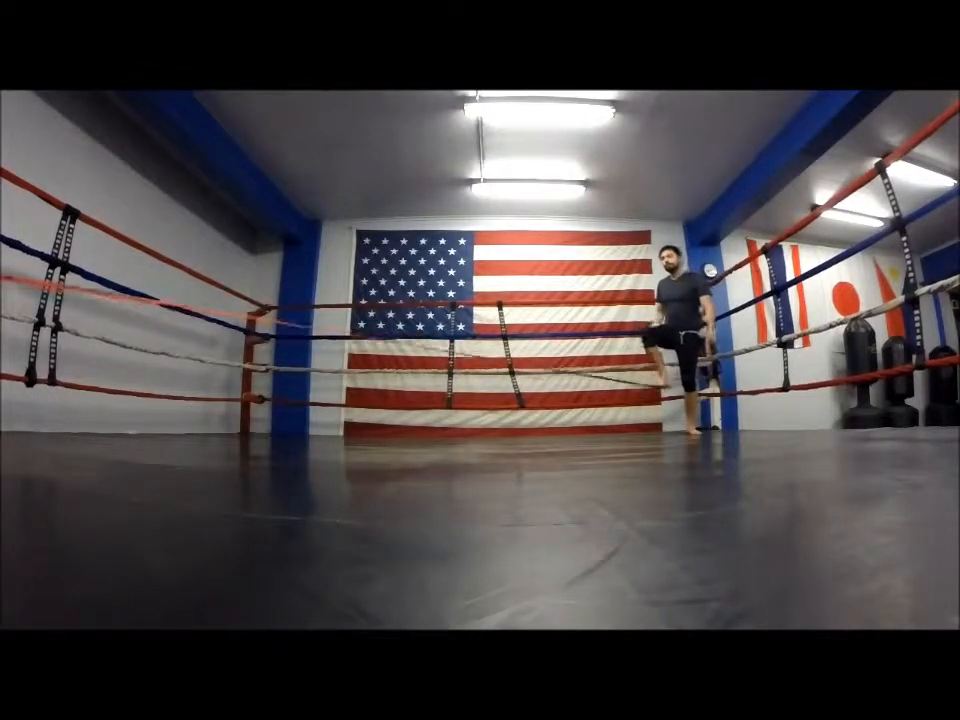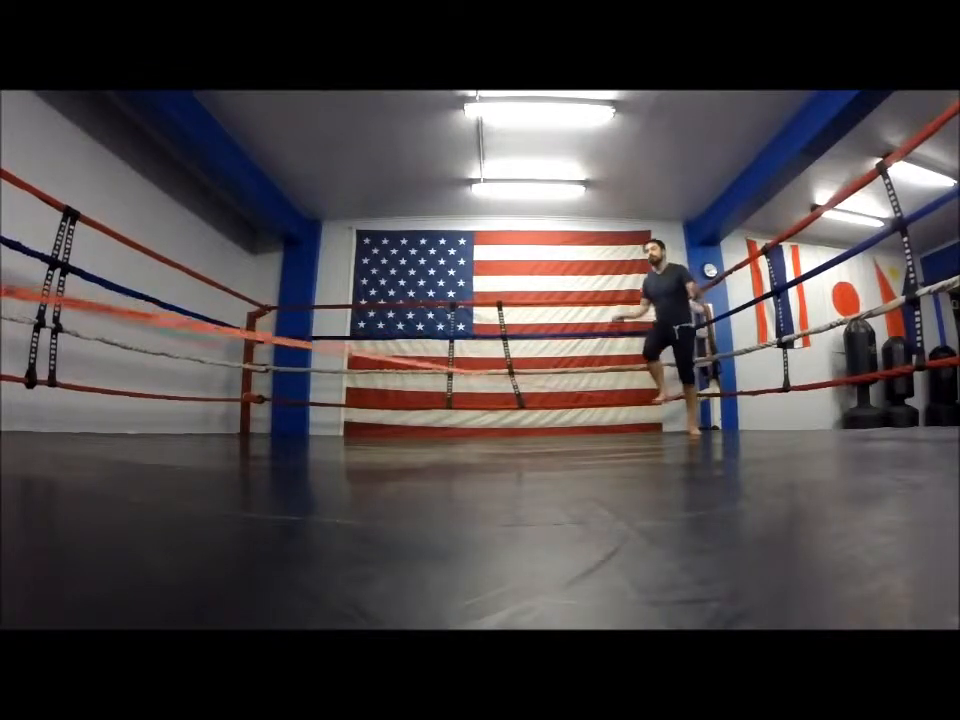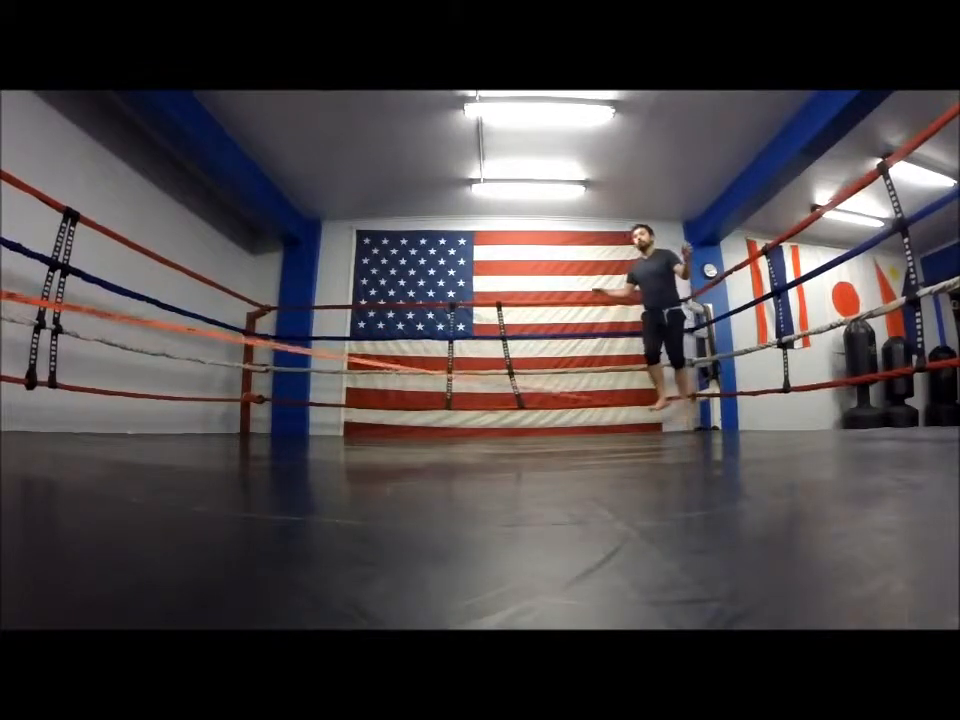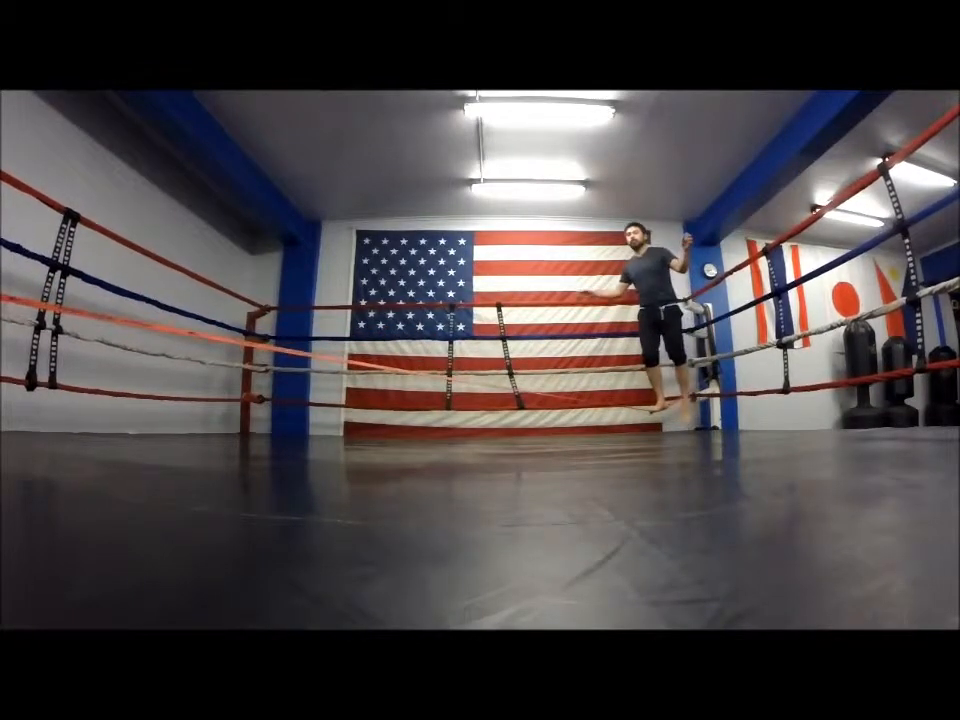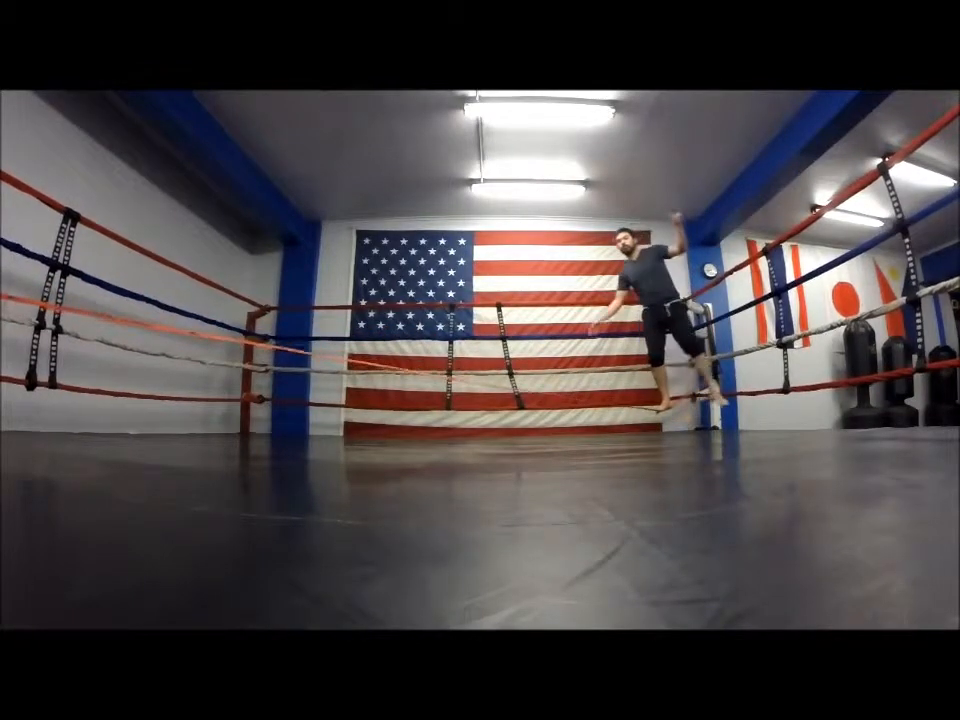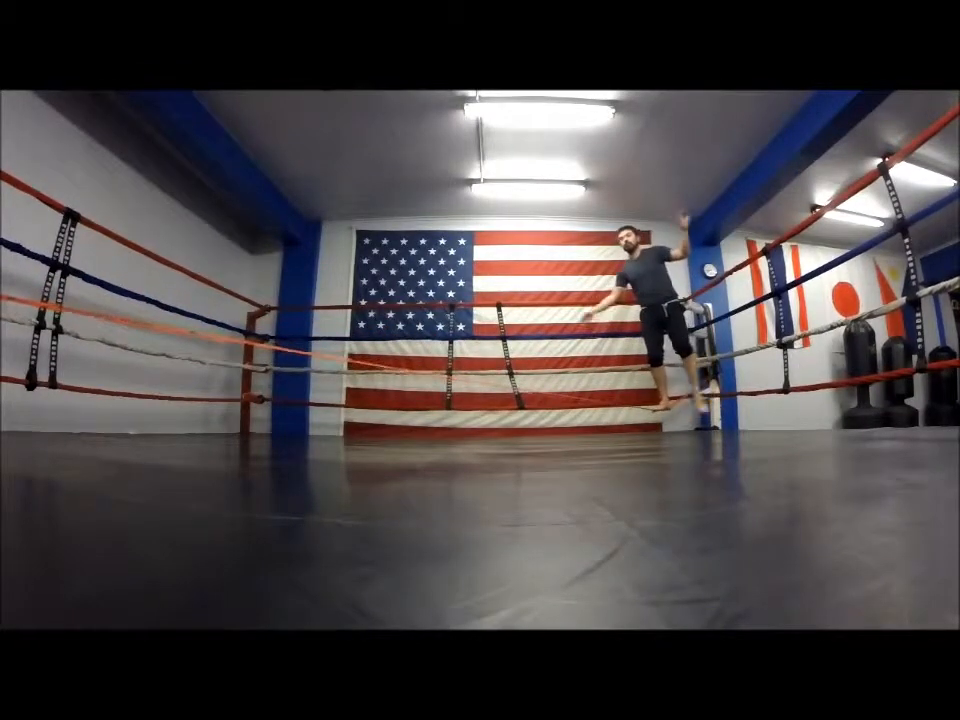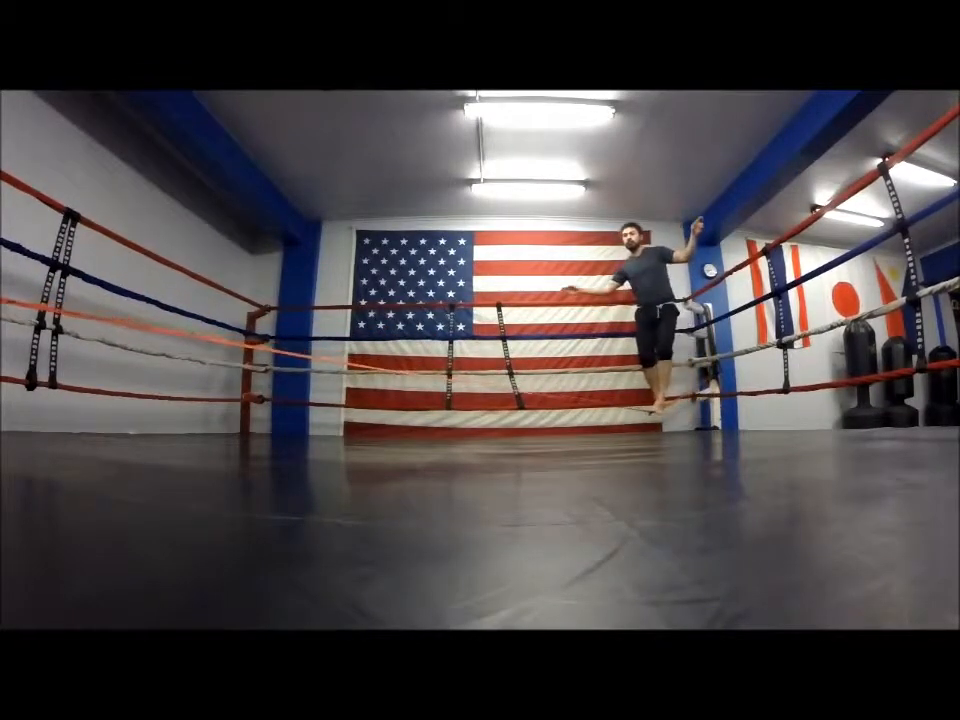
dt=0.3s
person 1, frame 1
left shoulder: (694, 279)
right shoulder: (662, 284)
left elbow: (707, 306)
left wrist: (710, 327)
right wrist: (652, 330)
left hip: (689, 334)
right hip: (669, 330)
left knee: (689, 380)
right knee: (650, 335)
left ankle: (691, 425)
right ankle: (663, 377)
person 1, frame 2
left shoulder: (679, 271)
right shoulder: (648, 280)
left elbow: (695, 293)
right elbow: (643, 307)
left wrist: (696, 294)
right wrist: (625, 316)
left hip: (683, 327)
right hip: (662, 325)
left knee: (686, 373)
right knee: (650, 351)
left ankle: (692, 424)
right ankle: (663, 390)
person 1, frame 3
left shoulder: (666, 255)
right shoulder: (636, 267)
left elbow: (684, 275)
right elbow: (626, 292)
left wrist: (686, 260)
right wrist: (605, 291)
left hip: (672, 312)
right hip: (651, 314)
left knee: (677, 357)
right knee: (651, 354)
right ankle: (662, 397)
person 1, frame 4
left shoulder: (660, 253)
right shoulder: (630, 266)
left elbow: (681, 268)
right elbow: (618, 290)
left wrist: (686, 251)
right wrist: (594, 293)
left hip: (668, 309)
right hip: (647, 313)
left knee: (677, 354)
right knee: (649, 356)
left ankle: (685, 400)
right ankle: (660, 399)
person 1, frame 5
left shoulder: (653, 252)
right shoulder: (625, 272)
left elbow: (680, 248)
right elbow: (617, 300)
left wrist: (678, 226)
right wrist: (600, 319)
left hip: (672, 306)
right hip: (651, 313)
left knee: (692, 345)
right knee: (655, 356)
left ankle: (713, 390)
right ankle: (665, 399)
person 1, frame 6
left shoulder: (654, 252)
right shoulder: (626, 270)
left elbow: (682, 254)
right elbow: (614, 296)
left wrist: (684, 231)
right wrist: (594, 310)
left hip: (671, 307)
right hip: (649, 313)
left knee: (683, 346)
right knee: (654, 356)
left ankle: (696, 393)
right ankle: (665, 399)
person 1, frame 7
left shoulder: (657, 252)
right shoulder: (626, 267)
left elbow: (685, 257)
right elbow: (607, 287)
left wrist: (694, 236)
right wrist: (581, 289)
left hip: (665, 308)
right hip: (644, 312)
left knee: (664, 350)
right knee: (645, 356)
left ankle: (661, 399)
right ankle: (658, 399)
